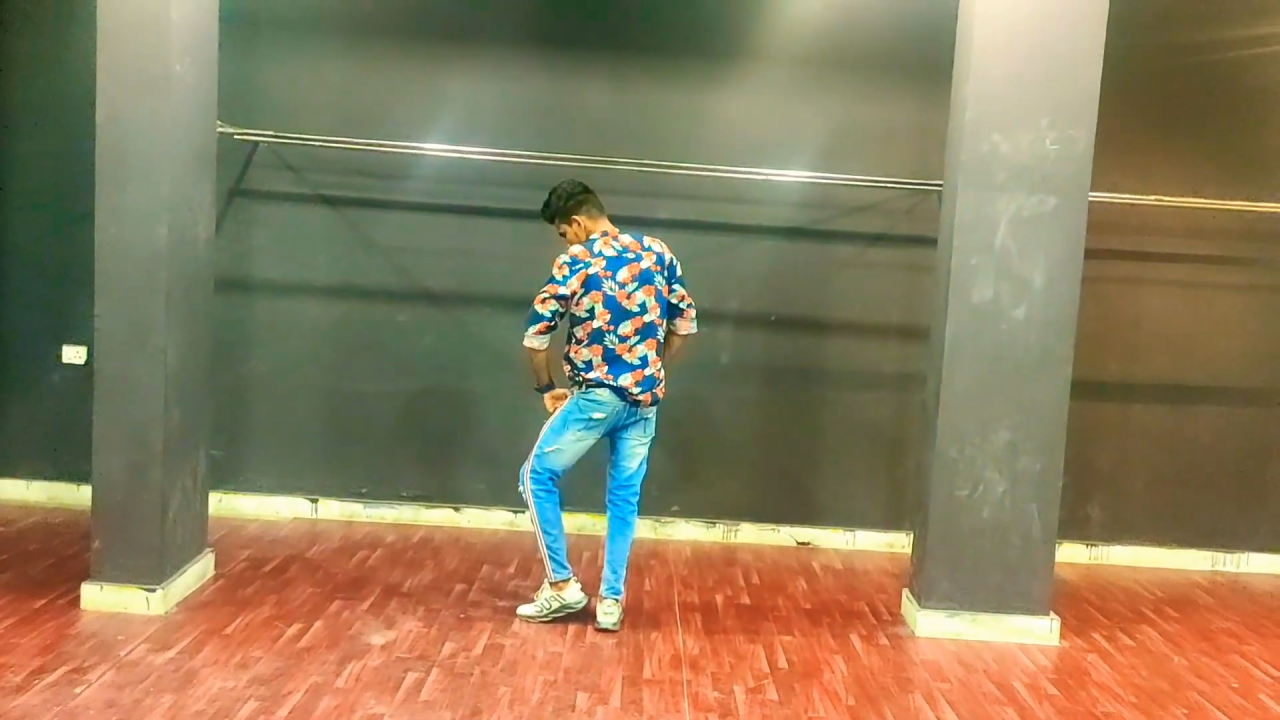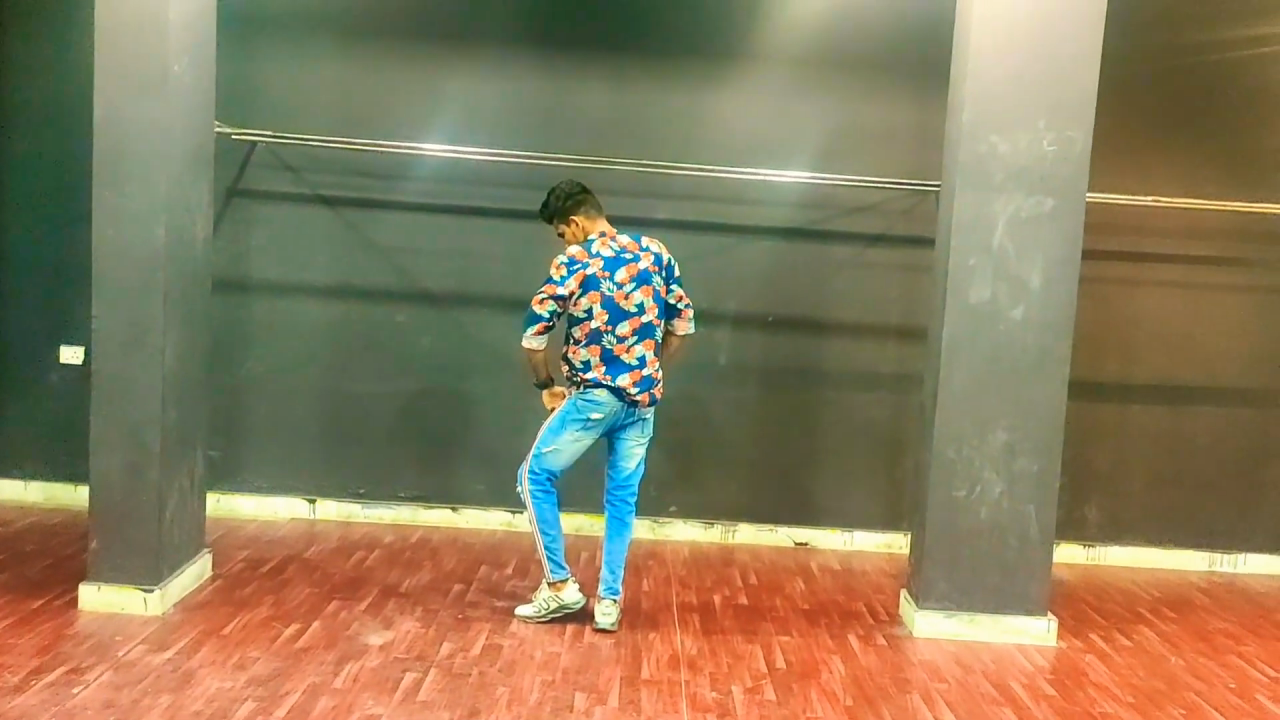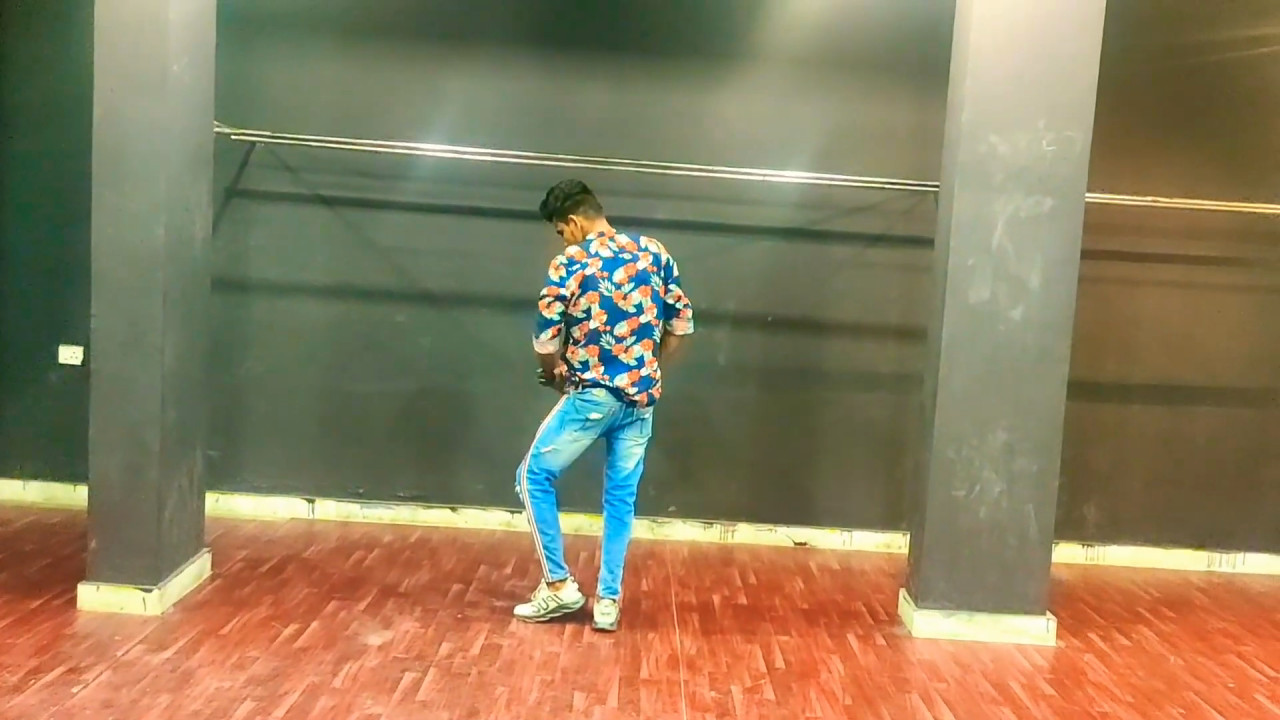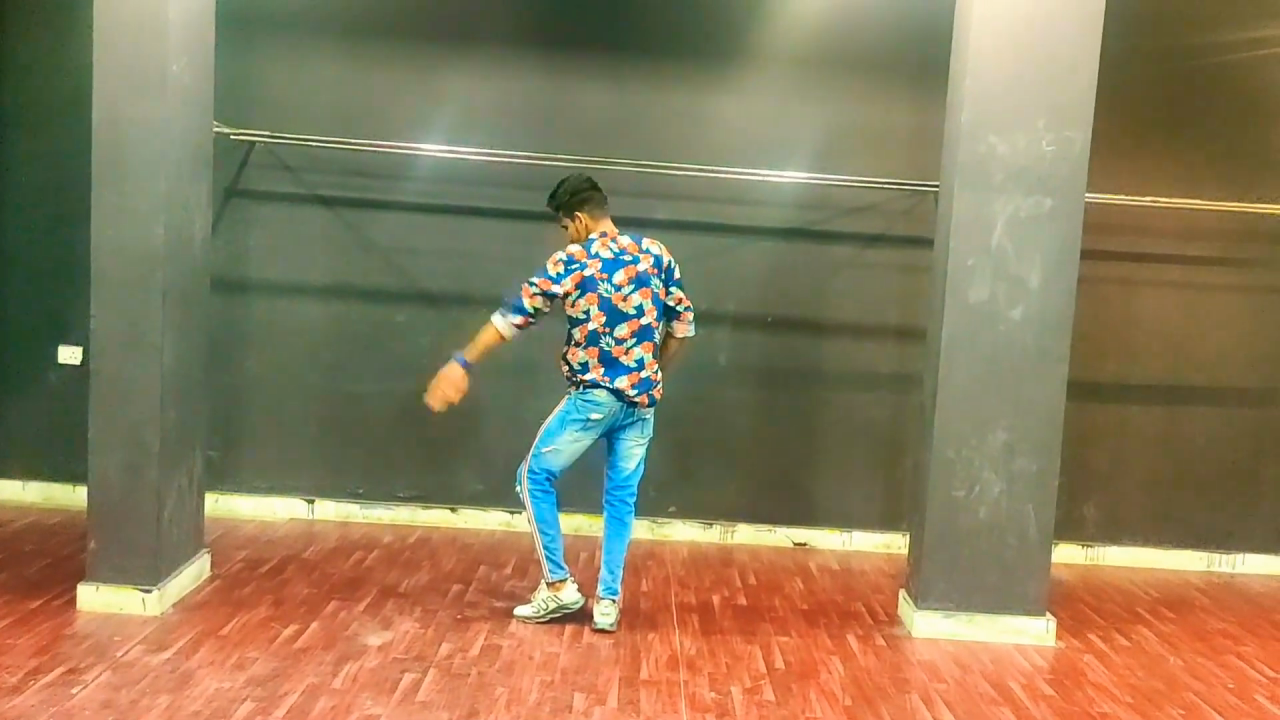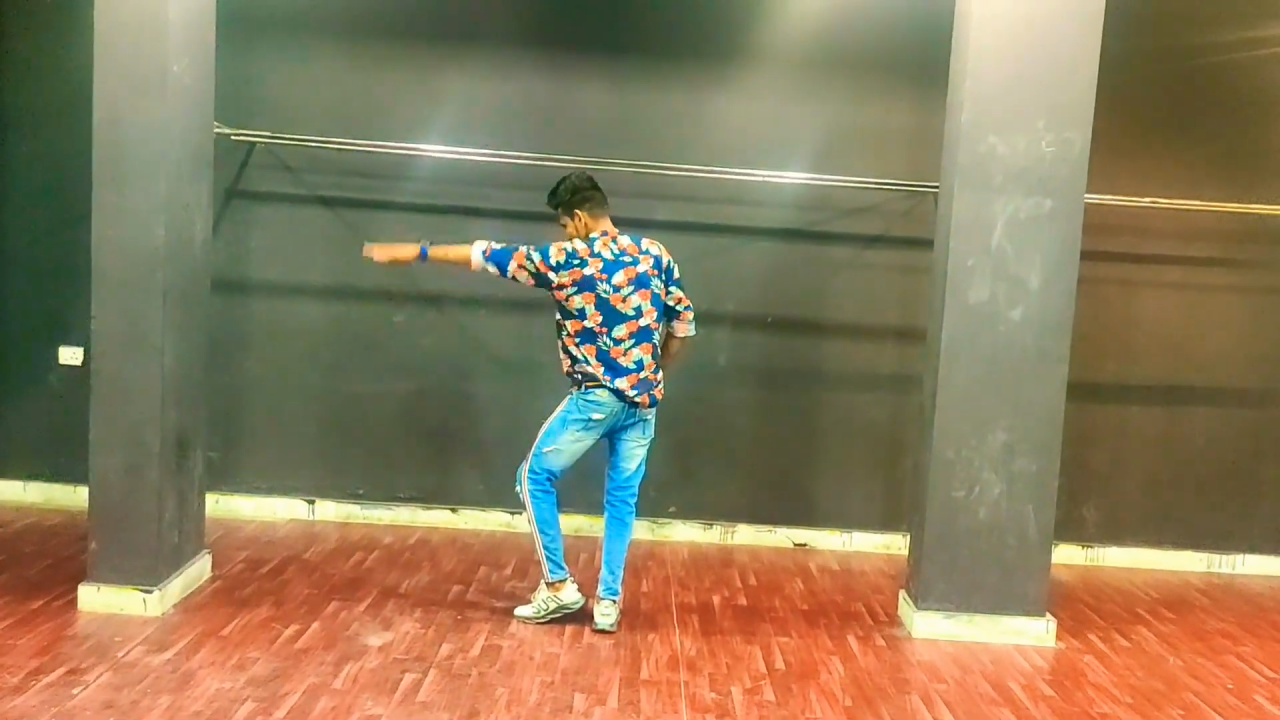
dt=0.2s
person 1, frame 1
left shoulder: (574, 262)
right shoulder: (657, 252)
left elbow: (536, 334)
right elbow: (685, 323)
left wrist: (546, 388)
left hip: (596, 396)
right hip: (645, 398)
left knee: (537, 476)
right knee: (624, 497)
left ankle: (562, 585)
right ankle: (611, 600)
person 1, frame 2
left shoulder: (572, 263)
right shoulder: (656, 253)
left elbow: (534, 337)
right elbow: (682, 323)
left wrist: (545, 385)
left hip: (593, 396)
right hip: (643, 399)
left knee: (535, 477)
right knee: (622, 497)
left ankle: (560, 585)
right ankle: (609, 600)
person 1, frame 3
left shoulder: (570, 264)
right shoulder: (654, 252)
left elbow: (547, 340)
right elbow: (681, 323)
left wrist: (552, 379)
left hip: (592, 396)
right hip: (641, 398)
left knee: (534, 476)
right knee: (621, 497)
left ankle: (559, 586)
right ankle: (609, 600)
person 1, frame 4
left shoulder: (569, 263)
right shoulder: (656, 254)
left elbow: (513, 315)
right elbow: (683, 324)
left wrist: (461, 364)
left hip: (594, 396)
right hip: (642, 398)
left knee: (535, 478)
right knee: (622, 497)
left ankle: (557, 587)
right ankle: (607, 601)
person 1, frame 5
left shoulder: (566, 260)
right shoulder: (655, 253)
left elbow: (489, 256)
right elbow: (683, 324)
left wrist: (419, 252)
left hip: (596, 397)
right hip: (643, 400)
left knee: (535, 476)
right knee: (622, 498)
left ankle: (559, 585)
right ankle: (608, 600)
